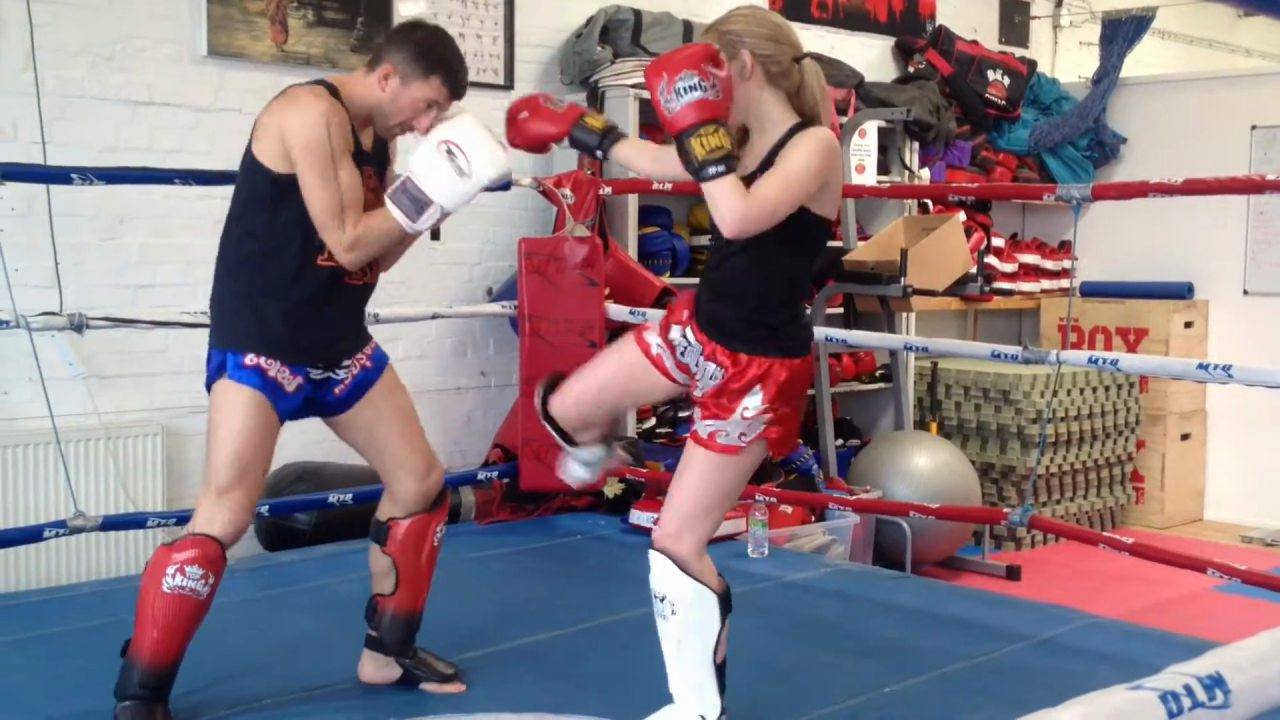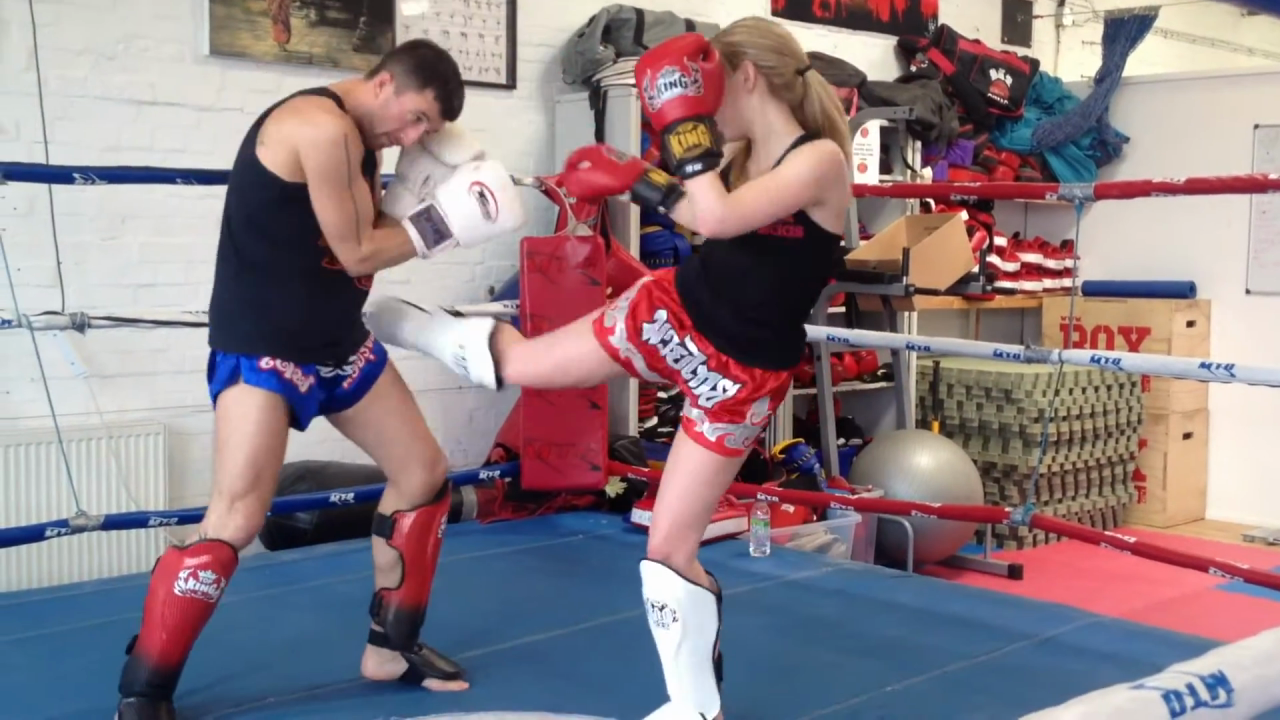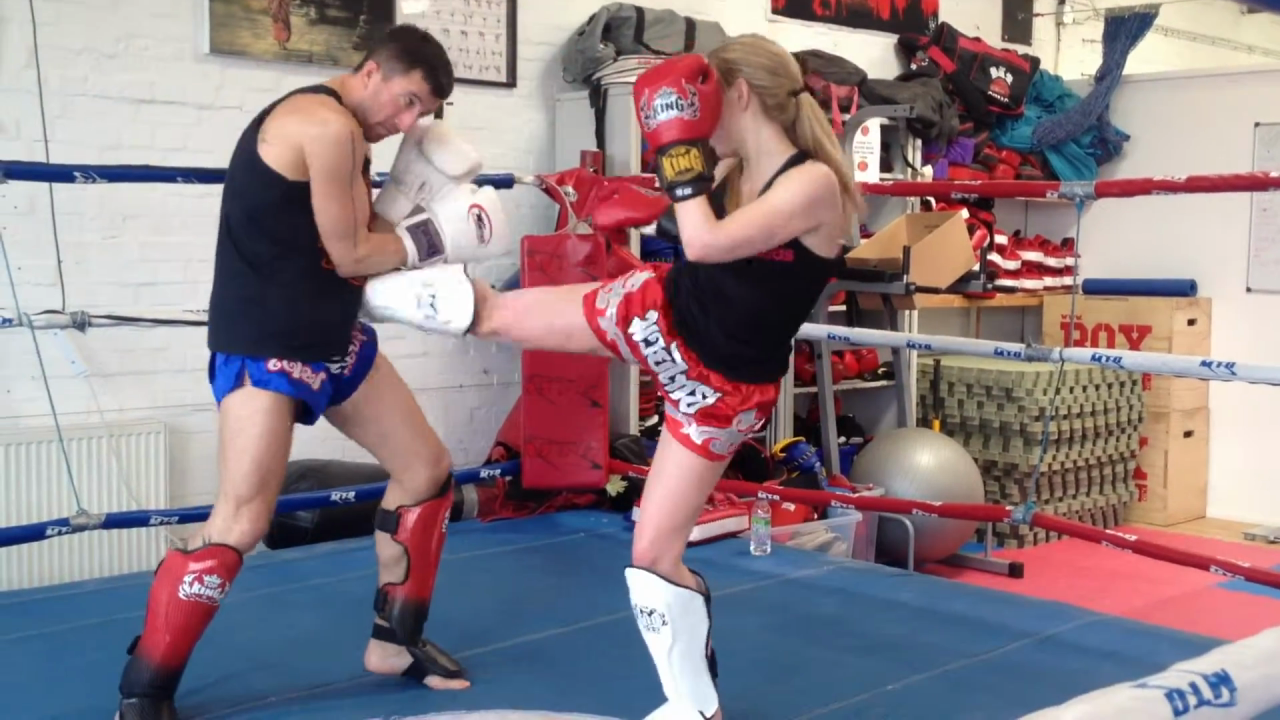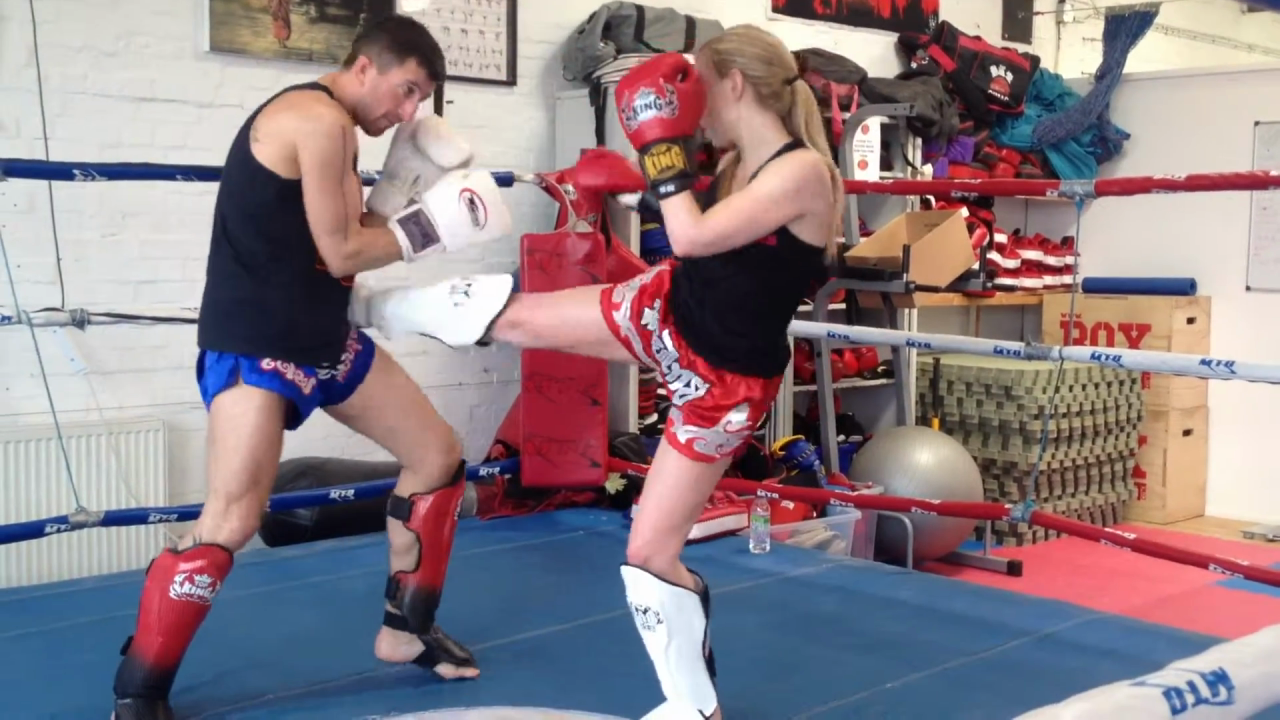
dt=0.1s
person 1, frame 1
left shoulder: (814, 151)
right shoulder: (746, 139)
left elbow: (738, 218)
right elbow: (651, 163)
left wrist: (699, 126)
right wrist: (577, 128)
left hip: (764, 375)
right hip: (703, 329)
left knee: (678, 541)
right knee: (565, 404)
right ankle: (587, 459)
person 1, frame 2
left shoulder: (822, 160)
right shoulder: (749, 147)
left elbow: (720, 220)
left wrist: (683, 124)
right wrist: (643, 183)
left hip: (742, 372)
right hip: (674, 314)
left knee: (668, 546)
right knee: (524, 363)
right ankle: (404, 322)
person 1, frame 3
left shoulder: (816, 185)
right shoulder: (748, 170)
left elbow: (709, 243)
left wrist: (678, 145)
right wrist: (659, 215)
left hip: (730, 386)
right hip: (660, 312)
left knee: (654, 550)
right knee: (499, 312)
right ankle: (363, 286)
person 1, frame 4
left shoulder: (804, 171)
right shoulder: (744, 161)
left elbow: (693, 237)
left wrist: (661, 144)
right wrist: (652, 184)
left hip: (729, 381)
right hip: (666, 313)
left knee: (649, 550)
right knee: (518, 315)
right ankle: (380, 302)
person 2, frame 1
left shoulder: (372, 134)
right shoulder: (314, 115)
right elbow: (348, 243)
left wrist: (435, 178)
right wrist: (434, 191)
left hip: (339, 344)
right hip: (258, 343)
left knee: (421, 482)
right knee: (223, 518)
left ankle: (387, 648)
person 2, frame 2
left shoulder: (358, 138)
right shoulder: (321, 126)
right elbow: (358, 255)
left wrist: (430, 195)
right wrist: (446, 219)
left hip: (337, 343)
right hip: (263, 344)
left knee: (424, 475)
right knee: (234, 521)
left ankle: (391, 644)
person 2, frame 3
left shoulder: (330, 126)
right shoulder: (328, 125)
right elbow: (350, 257)
left wrist: (410, 192)
right wrist: (435, 231)
left hip: (329, 338)
right hip: (262, 344)
left knee: (426, 468)
right knee: (241, 523)
left ankle: (395, 638)
person 2, frame 4
left shoulder: (323, 122)
right shoulder: (320, 121)
right elbow: (341, 255)
left wrist: (407, 186)
right wrist: (432, 224)
left hip: (325, 338)
right hip: (255, 342)
left knee: (438, 456)
right knee: (232, 520)
left ankle: (406, 626)
